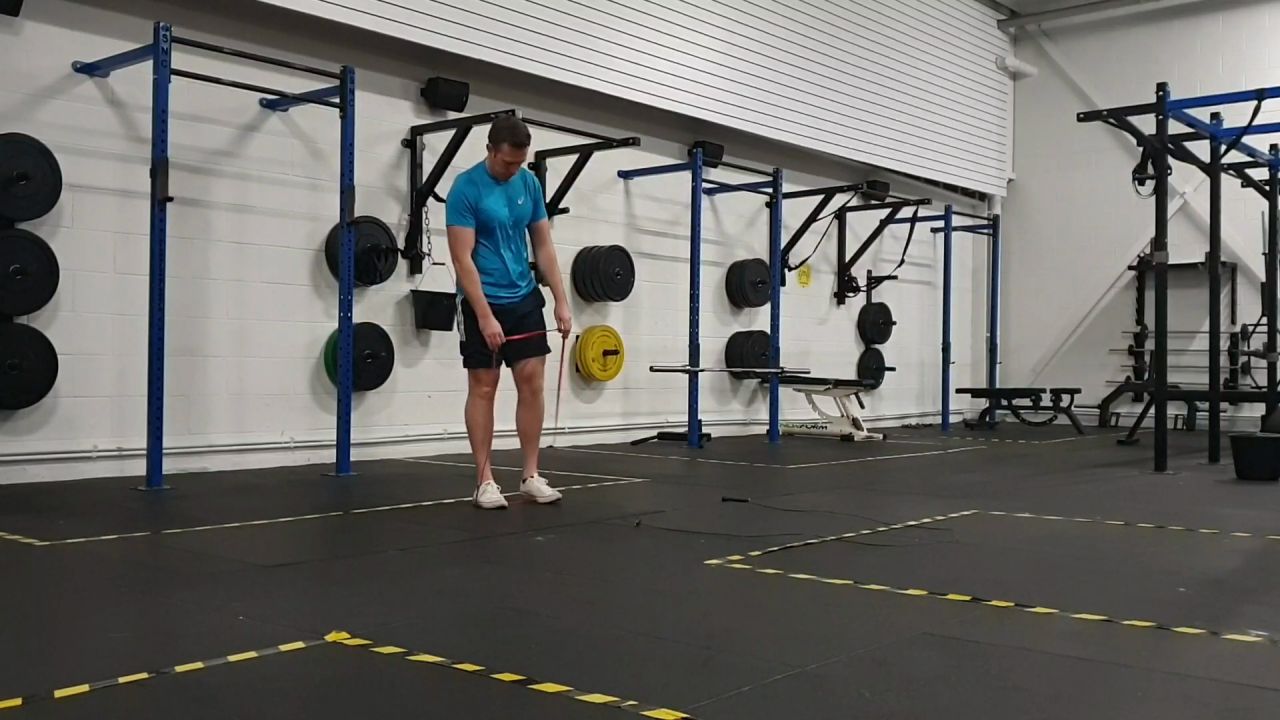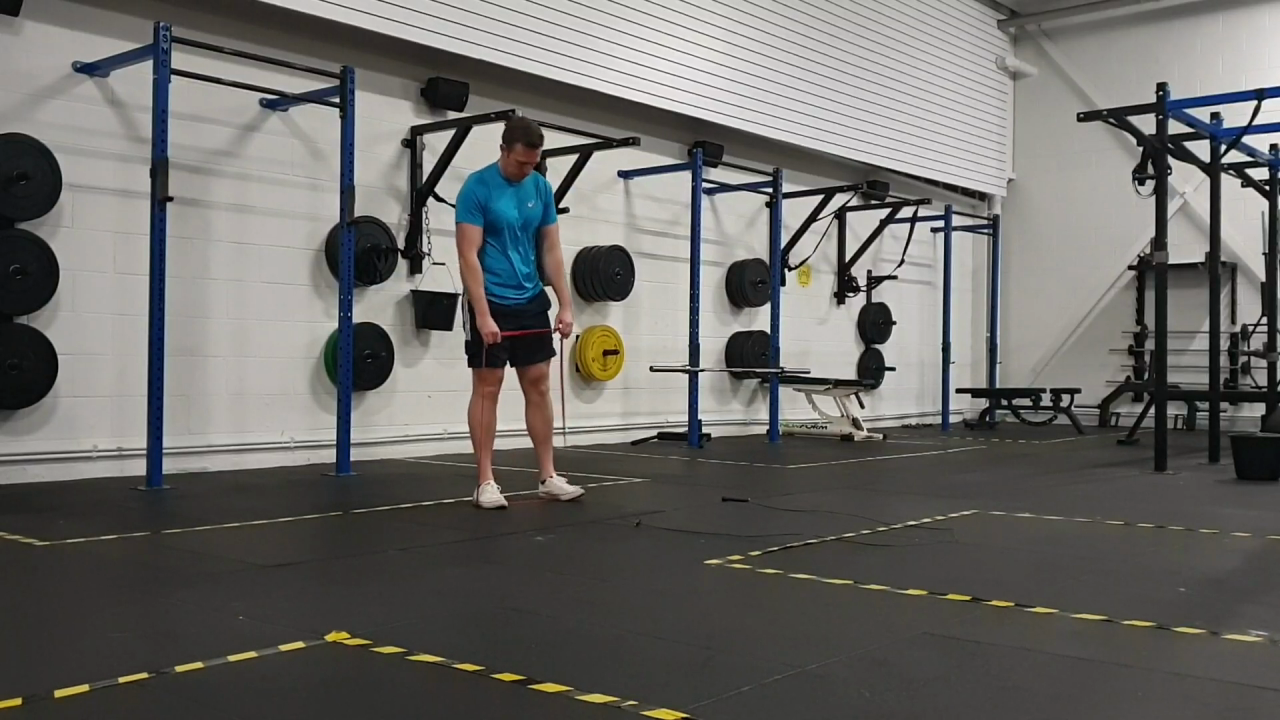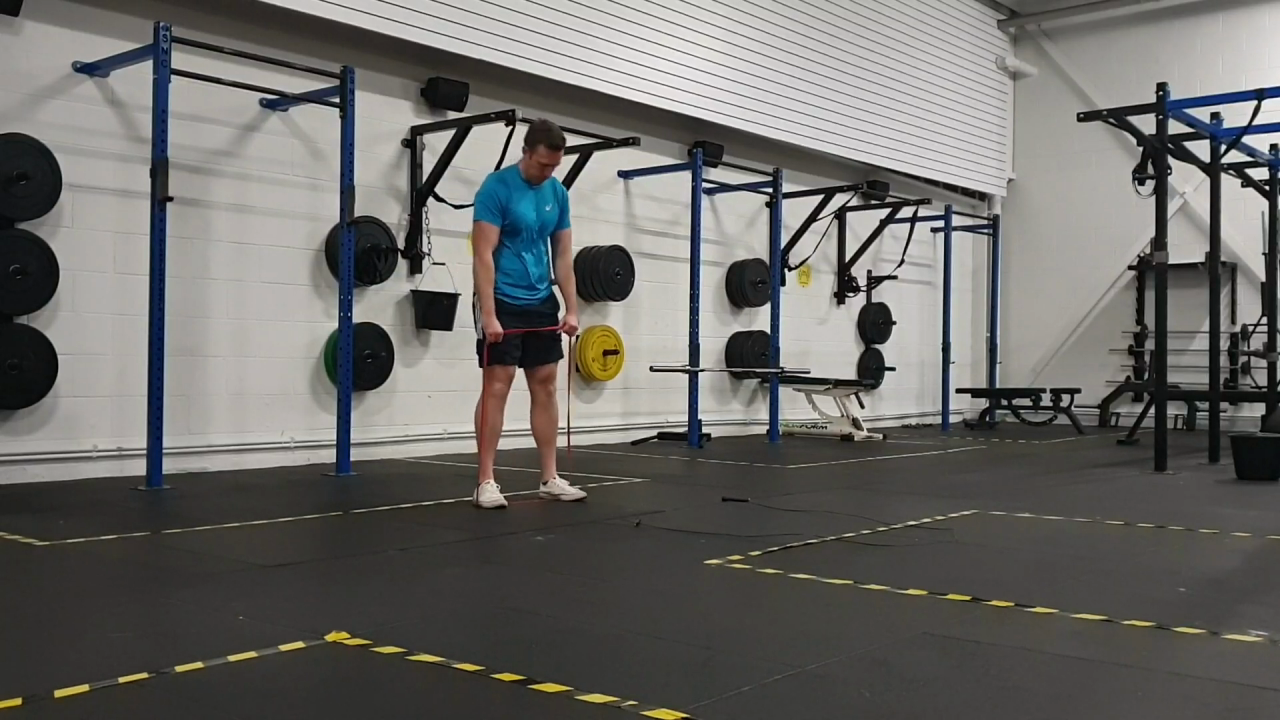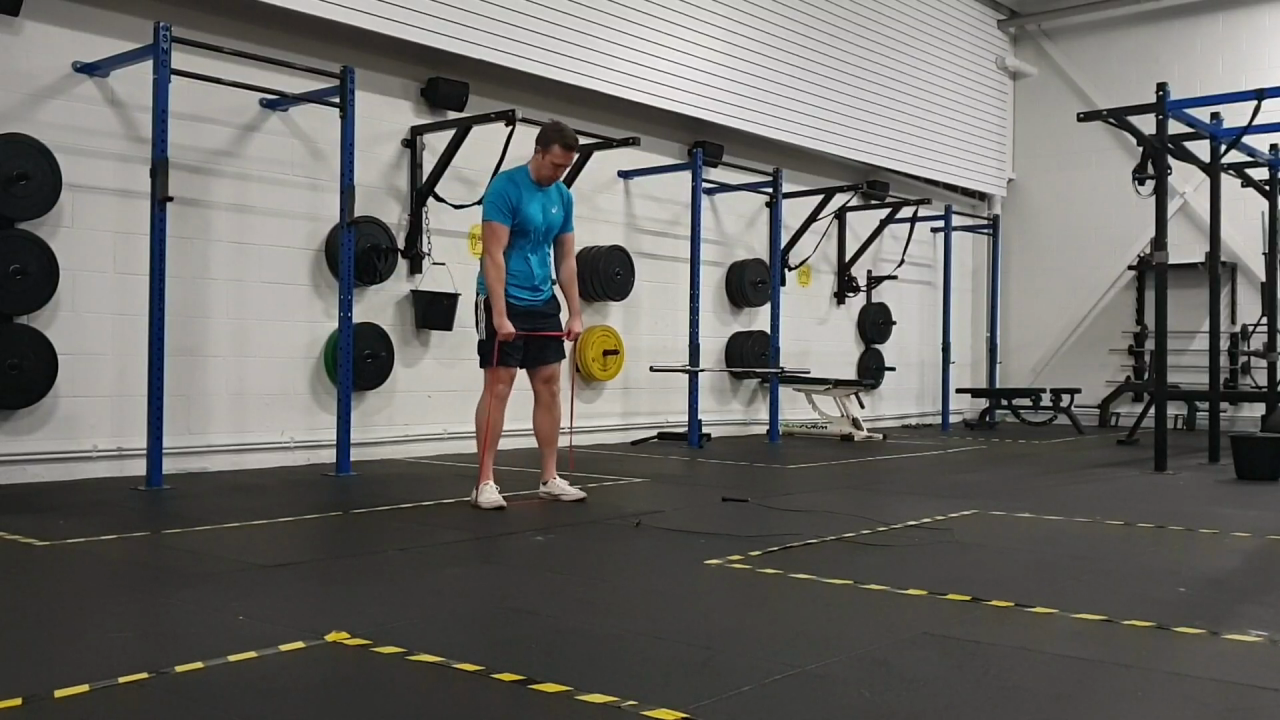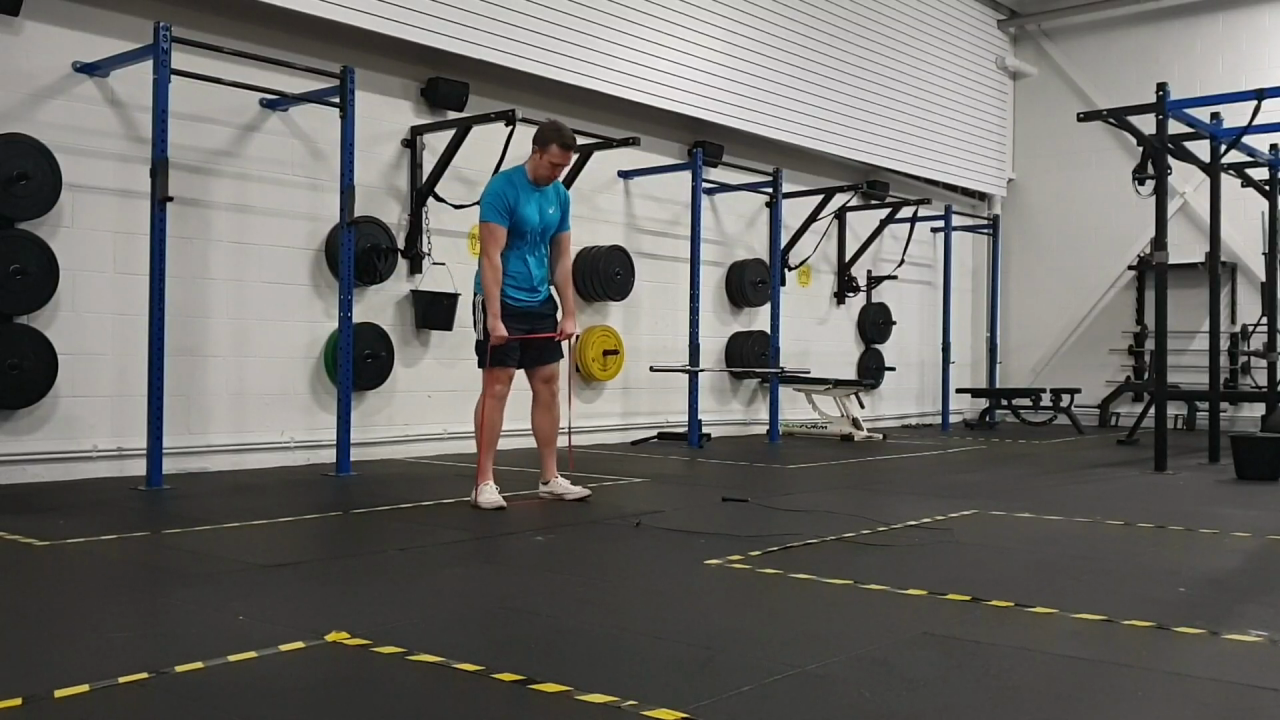
dt=0.2s
person 1, frame 1
left shoulder: (530, 184)
right shoulder: (466, 188)
left elbow: (543, 246)
right elbow: (462, 258)
left wrist: (561, 301)
right wrist: (485, 316)
left hip: (525, 298)
right hip: (481, 301)
left knee: (532, 382)
right knee: (483, 387)
left ankle: (531, 475)
right ankle: (485, 481)
person 1, frame 2
left shoulder: (541, 188)
right shoulder: (477, 188)
left elbow: (551, 251)
right elbow: (469, 256)
left wrist: (565, 305)
right wrist: (483, 314)
left hip: (531, 300)
right hip: (490, 301)
left knee: (538, 386)
right knee: (488, 386)
left ankle: (548, 476)
right ankle: (485, 481)
person 1, frame 3
left shoulder: (558, 193)
right shoulder: (497, 188)
left elbow: (563, 256)
right elbow: (483, 255)
left wrist: (571, 309)
right wrist: (488, 314)
left hip: (541, 302)
right hip: (503, 302)
left knee: (545, 386)
right knee: (497, 385)
left ankle: (550, 477)
right ankle: (486, 480)
person 1, frame 4
left shoulder: (563, 197)
right shoulder: (505, 188)
left elbow: (566, 259)
right elbow: (494, 255)
left wrist: (575, 313)
right wrist: (499, 315)
left hip: (543, 303)
right hip: (505, 302)
left knee: (548, 386)
right knee: (499, 386)
left ankle: (549, 478)
right ankle: (485, 482)
person 1, frame 5
left shoulder: (560, 196)
right shoulder: (502, 188)
left elbow: (561, 259)
right elbow: (491, 256)
left wrist: (569, 314)
right wrist: (494, 316)
left hip: (540, 303)
right hip: (501, 301)
left knee: (548, 386)
right knee: (497, 387)
left ankle: (550, 478)
right ankle: (484, 482)
